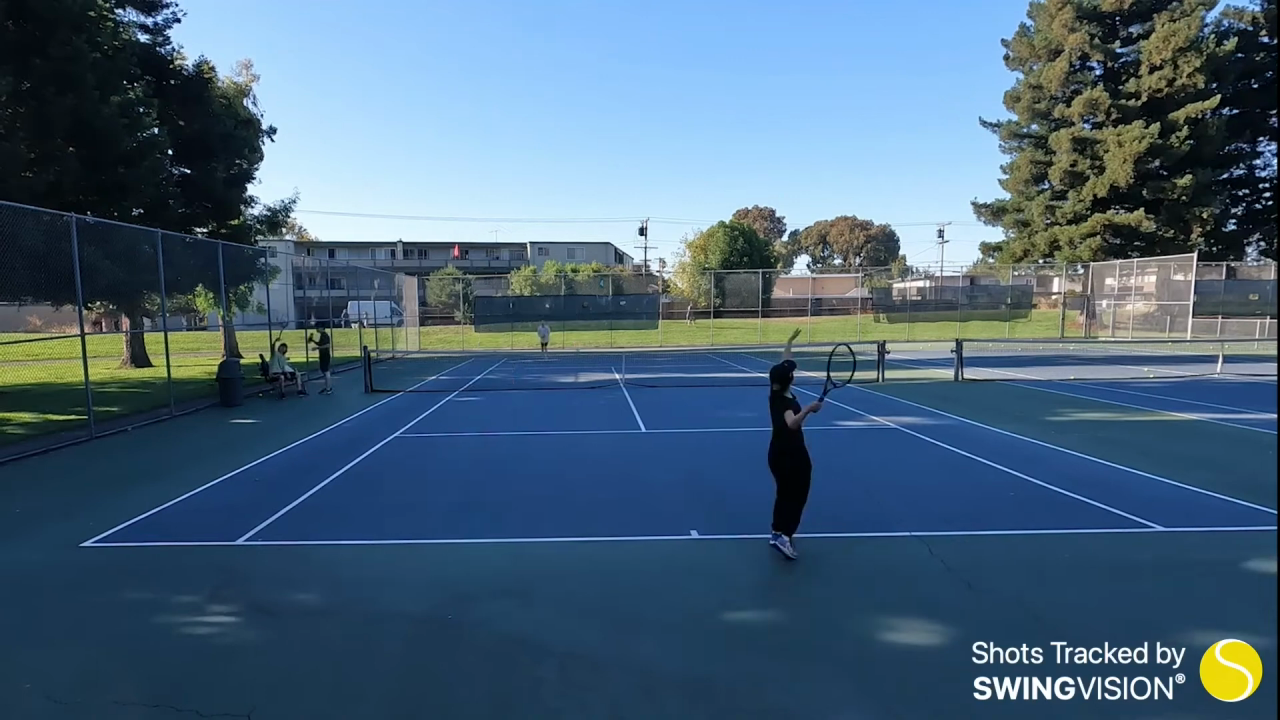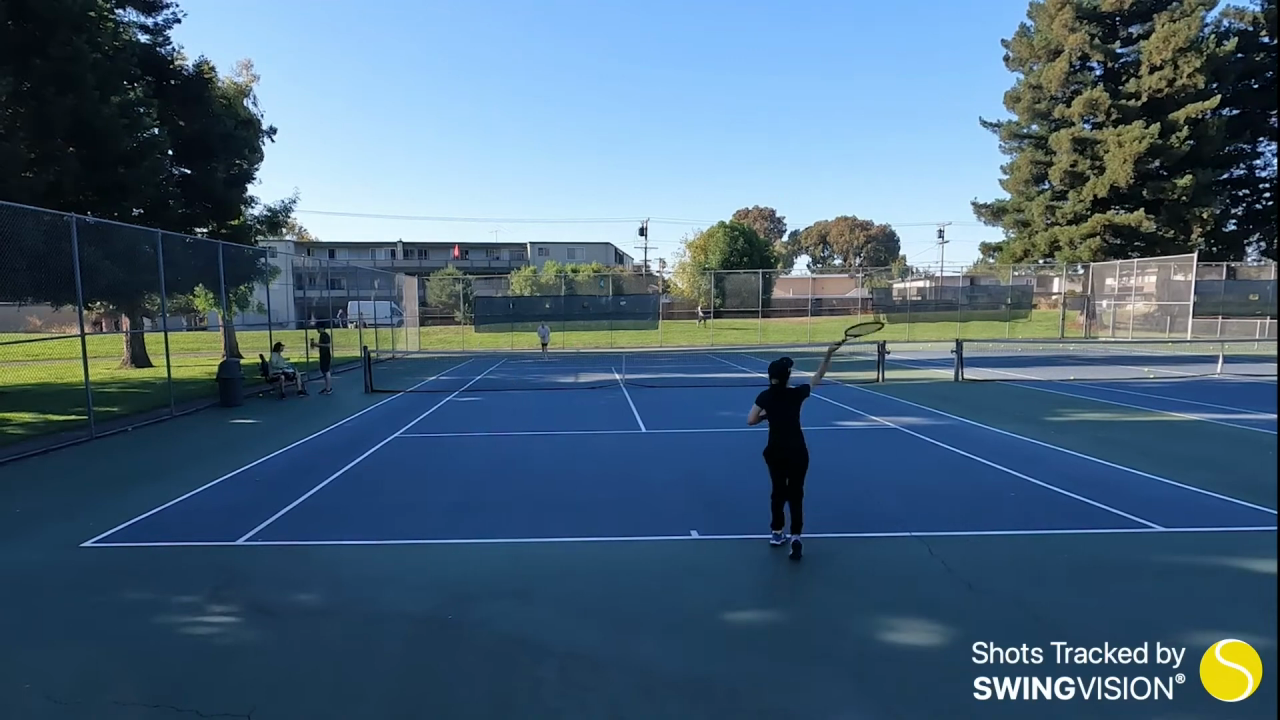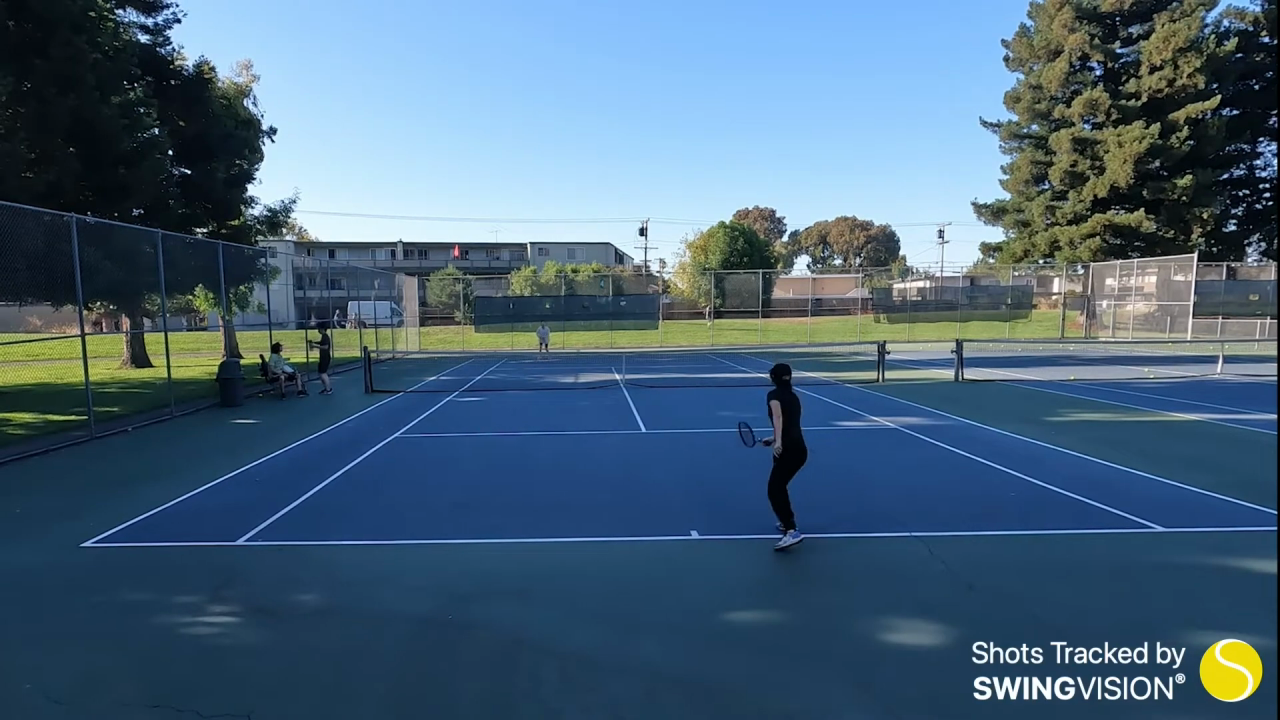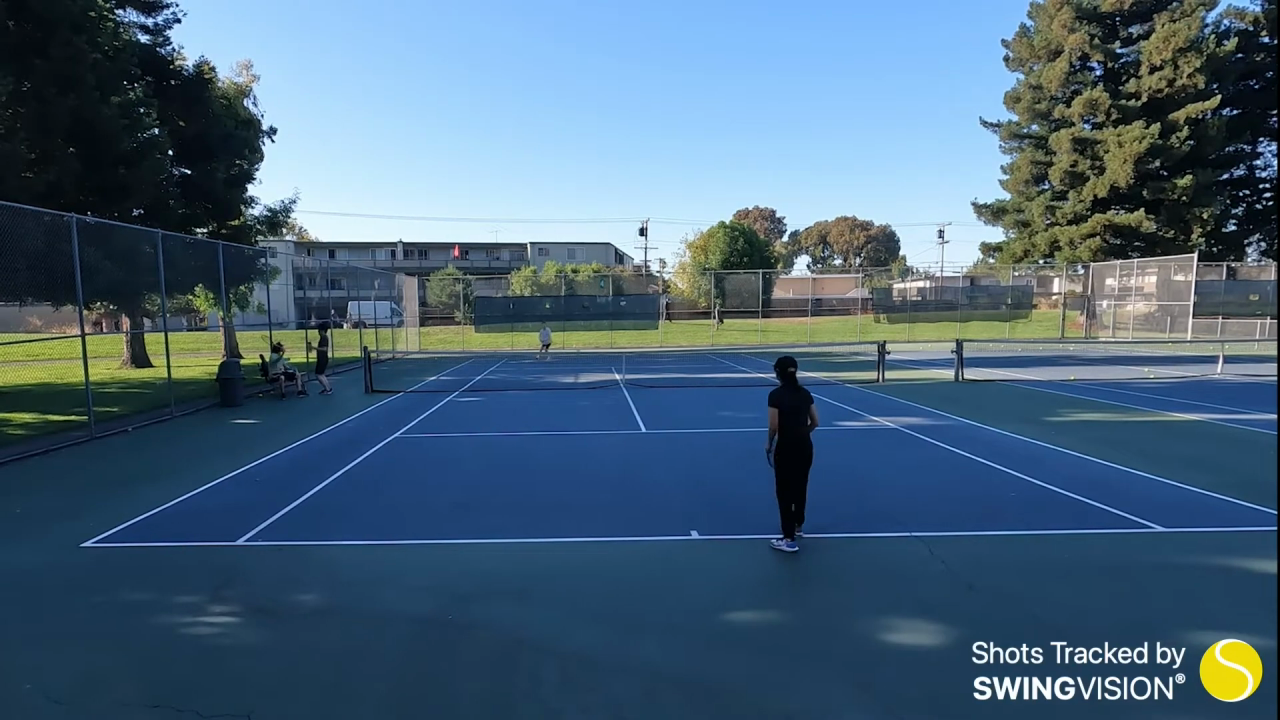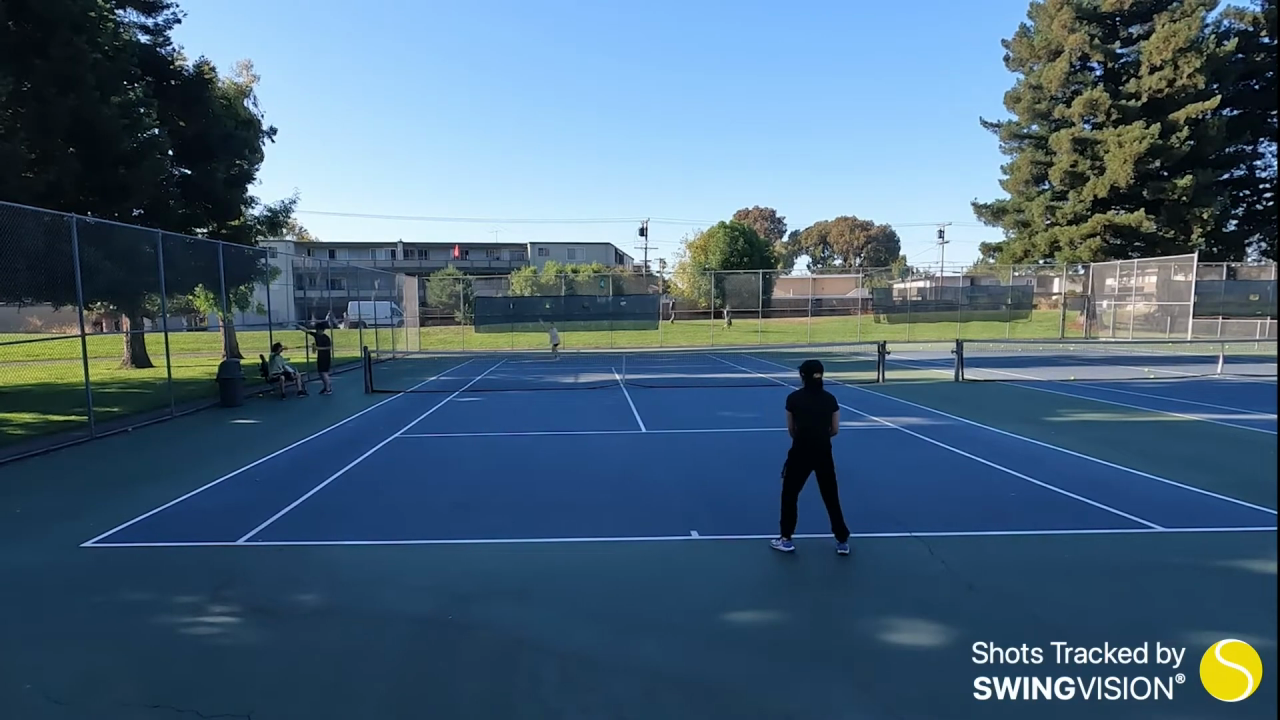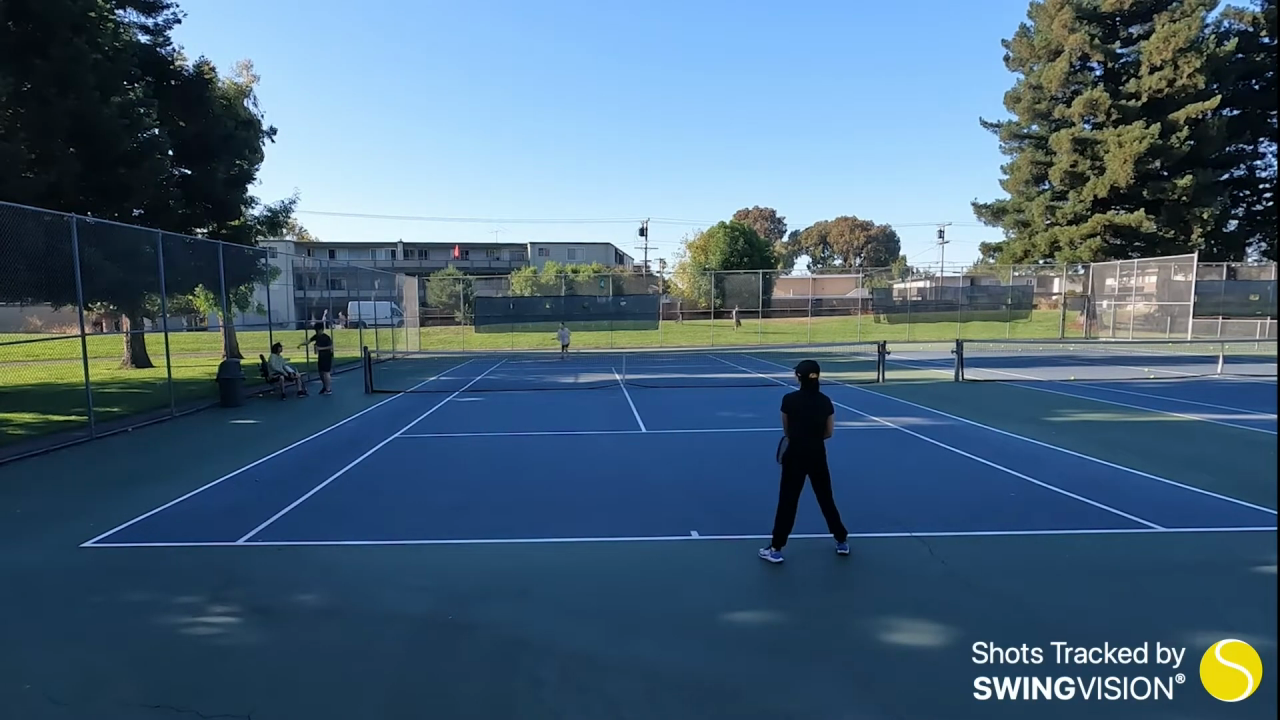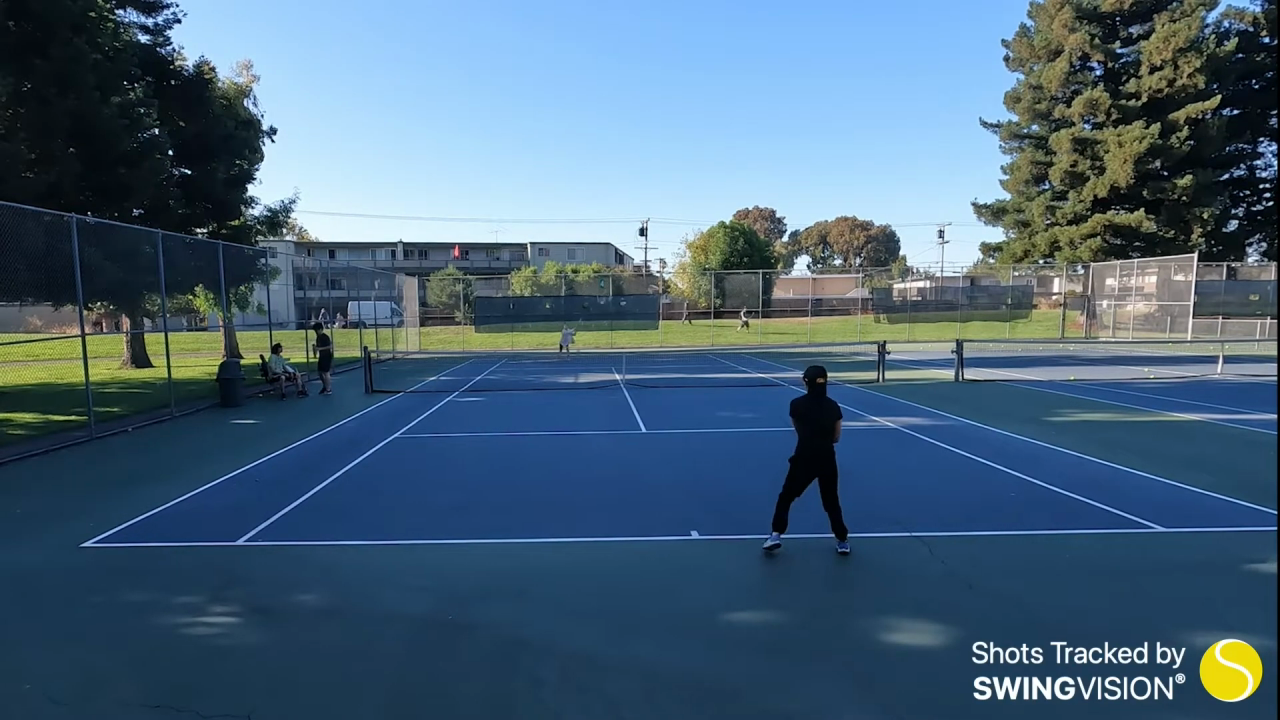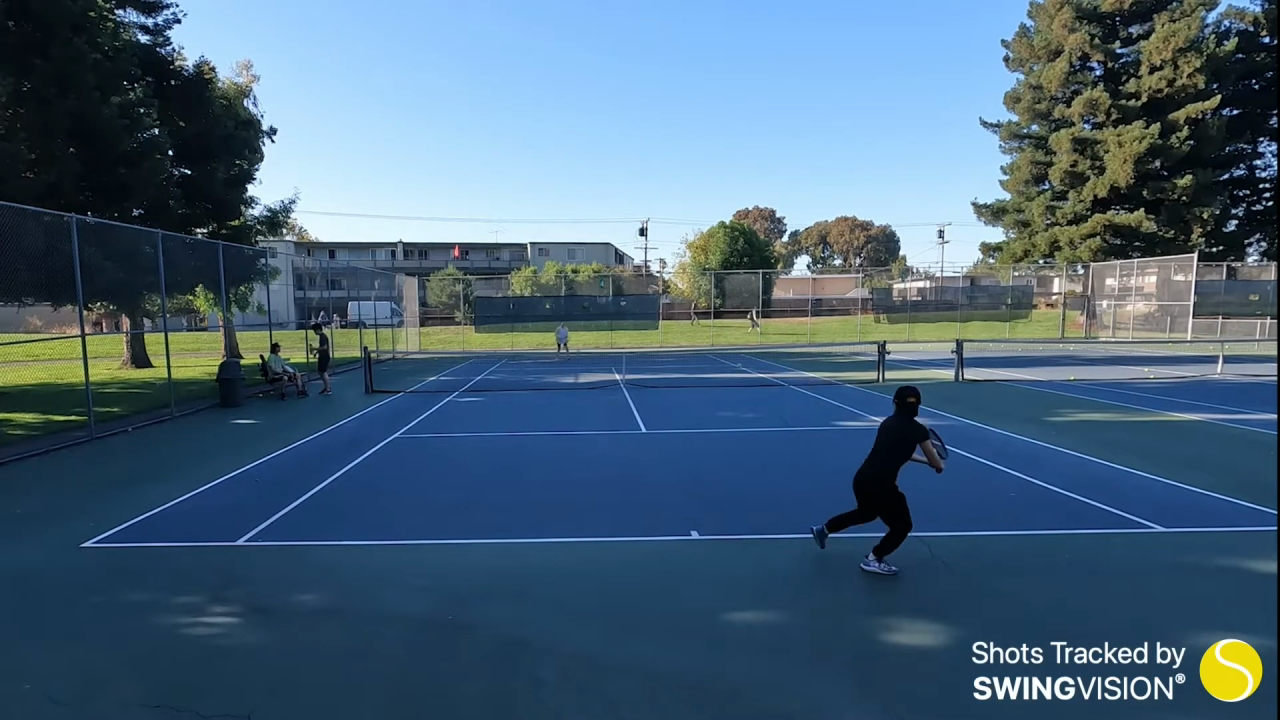
dt=0.5s
person 1, frame 1
left shoulder: (775, 395)
right shoulder: (785, 402)
left elbow: (783, 364)
right elbow: (792, 424)
left wrist: (790, 343)
right wrist: (808, 411)
left hip: (776, 455)
right hip: (795, 456)
left knee: (783, 493)
right knee: (798, 496)
left ankle: (777, 534)
right ankle: (784, 537)
person 1, frame 2
left shoulder: (765, 396)
right shoulder: (796, 393)
left elbow: (751, 420)
right elbow: (818, 376)
right wrist: (828, 356)
left hip: (774, 452)
right hip: (797, 452)
left knee: (778, 491)
right knee: (795, 495)
left ankle: (777, 533)
right ankle: (795, 536)
person 1, frame 3
left shoulder: (774, 395)
right shoulder: (793, 397)
left elbow: (777, 418)
left wrist: (778, 442)
right wrist: (775, 440)
left hip: (788, 449)
right hip: (799, 449)
left knee: (774, 491)
right knee: (779, 487)
left ankle: (791, 532)
right ankle: (789, 522)
person 1, frame 4
left shoulder: (776, 395)
right shoulder: (805, 393)
left elbow: (773, 426)
right elbow: (815, 422)
left wrist: (770, 444)
left hip: (787, 448)
right hip: (805, 447)
left knee: (784, 492)
right knee: (800, 488)
left ankle: (789, 539)
right ankle: (797, 525)
person 1, frame 5
left shoulder: (794, 398)
right shoulder: (830, 399)
left elbow: (792, 430)
right elbow: (834, 430)
left hip: (801, 451)
right hip: (823, 452)
left knee: (789, 494)
right knee: (831, 497)
left ankle: (786, 539)
right ankle: (842, 541)
person 1, frame 6
left shoulder: (789, 400)
right shoulder: (826, 402)
left elbow: (786, 431)
right elbow: (828, 433)
left hip: (795, 455)
right hip: (818, 455)
left knee: (788, 502)
right knee: (826, 499)
left ankle: (776, 549)
right ankle: (841, 541)
person 1, frame 7
left shoulder: (797, 404)
right shoulder: (834, 407)
right elbow: (836, 438)
left hip: (803, 459)
right hip: (827, 459)
left knee: (786, 497)
right knee: (830, 501)
left ankle: (775, 535)
right ankle: (842, 542)
person 1, frame 8
left shoulder: (887, 424)
right shoulder: (918, 430)
right elbow: (936, 464)
left wrist: (922, 459)
right wrist: (937, 465)
left hip: (863, 478)
right hip: (881, 484)
left knee: (867, 513)
right knee: (902, 525)
left ankle: (824, 529)
right ankle: (873, 559)
